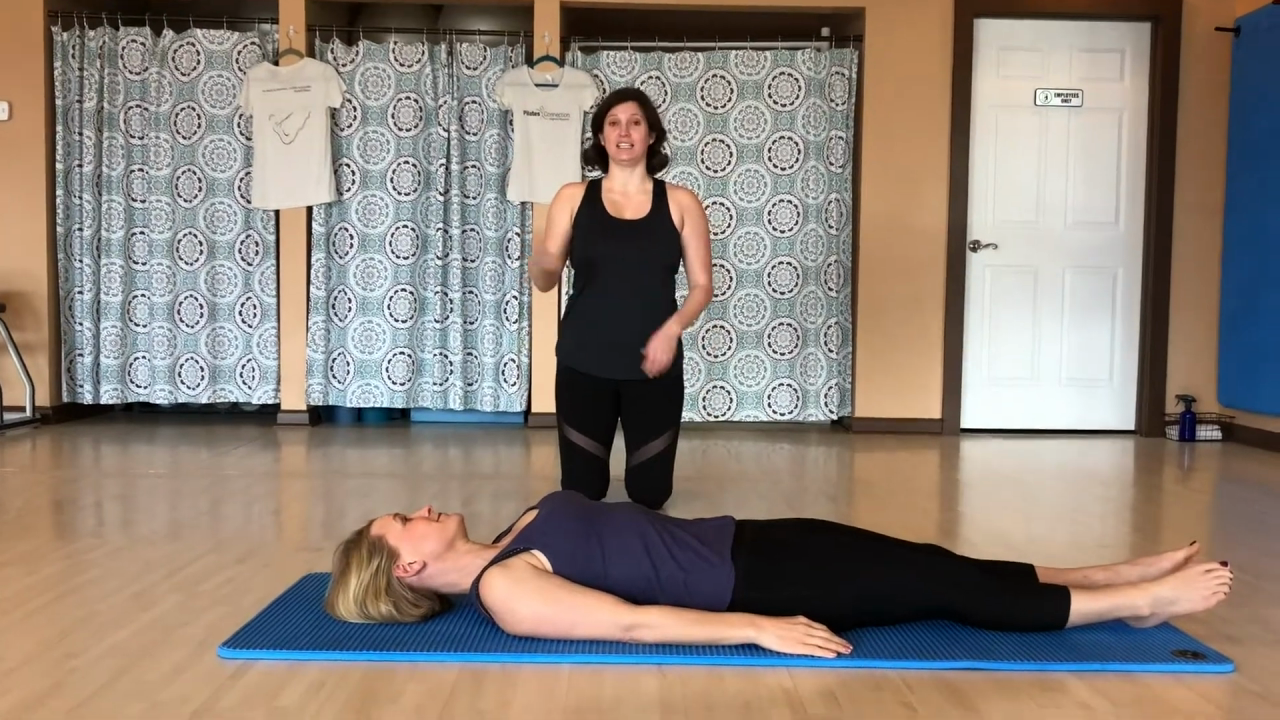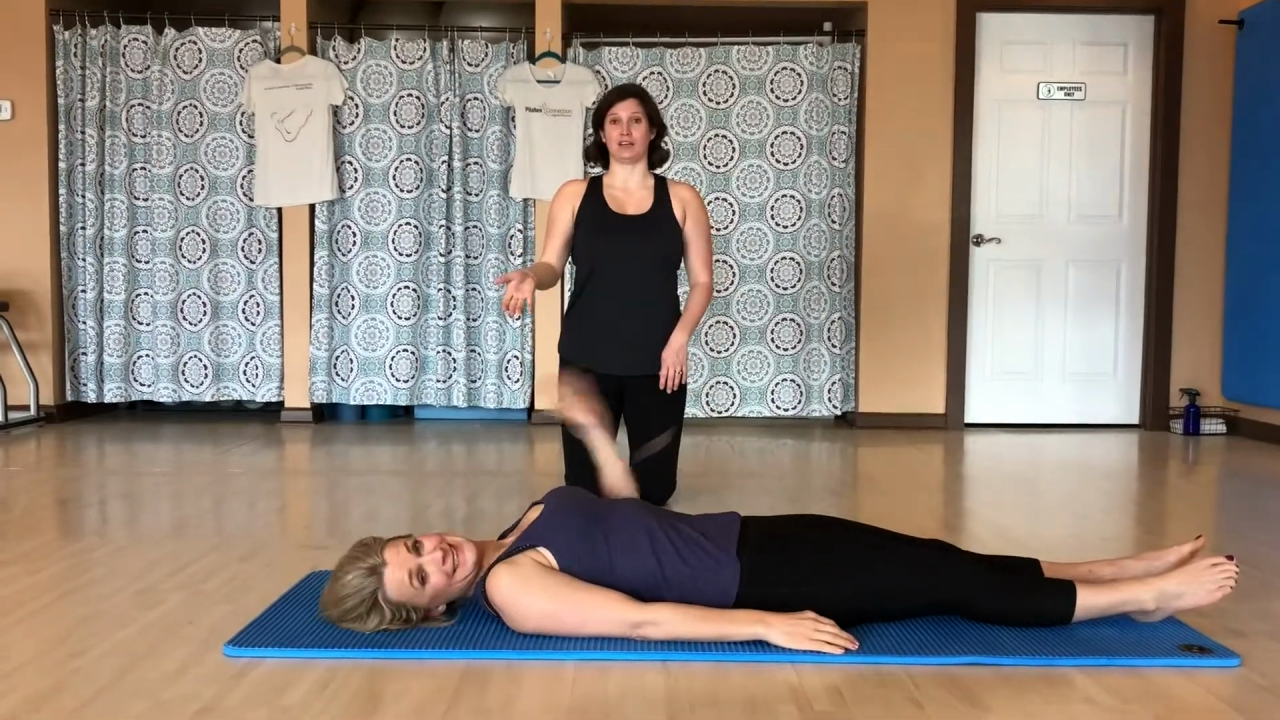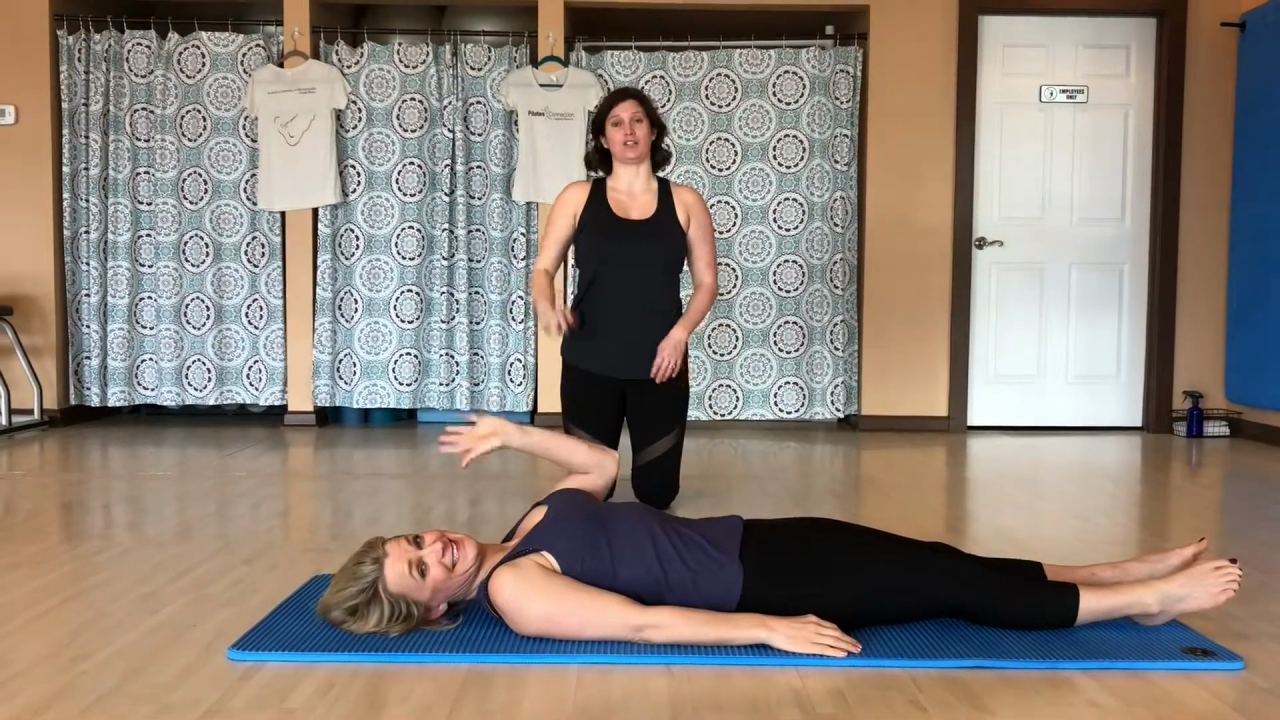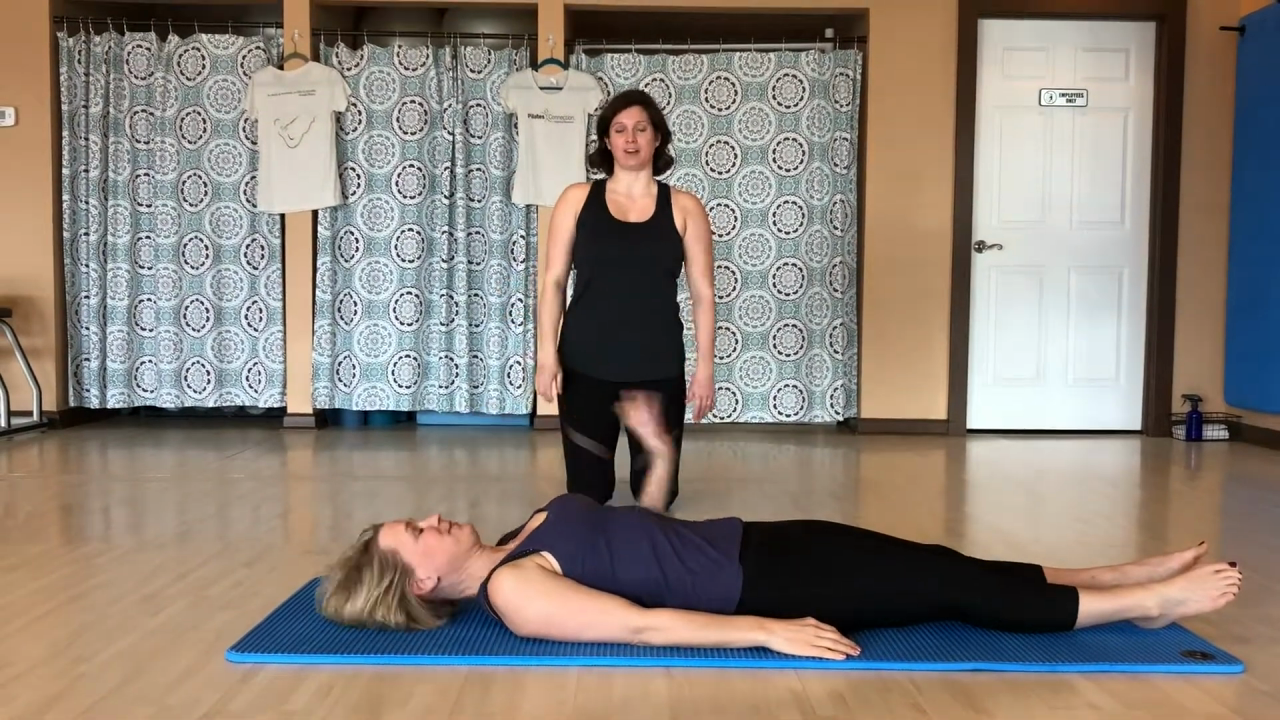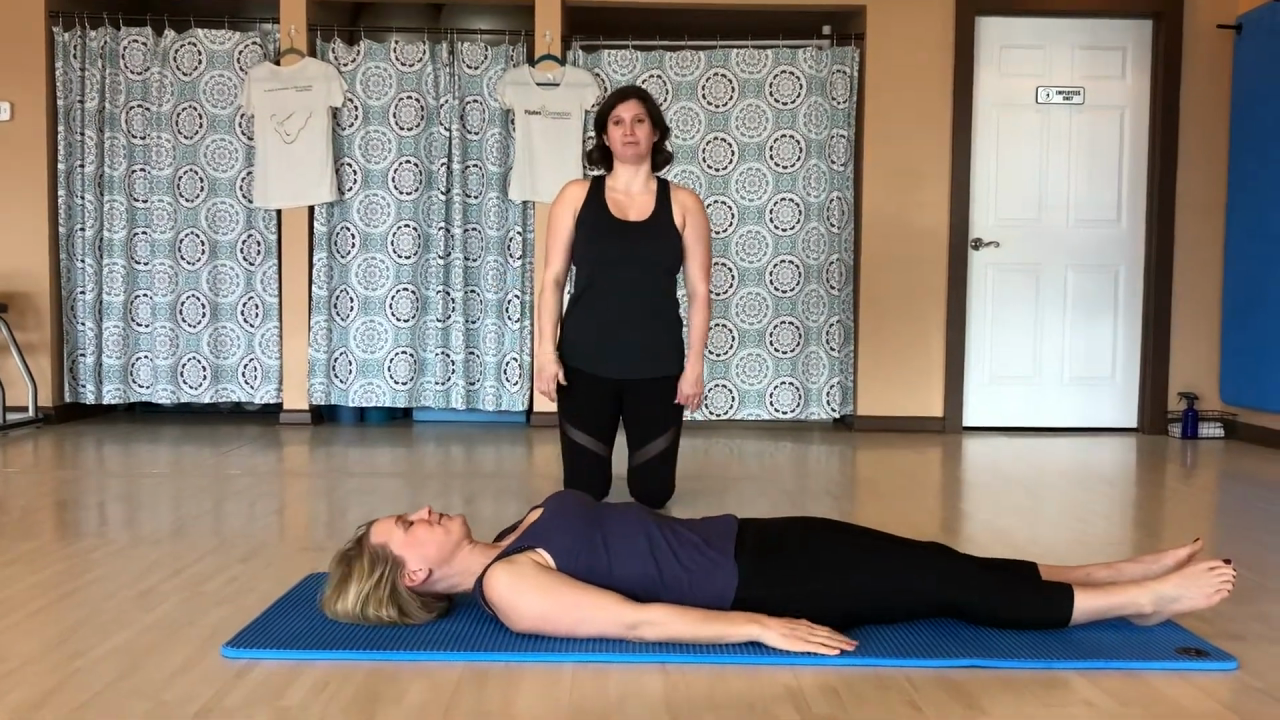
dt=0.5s
person 1, frame 1
left shoulder: (512, 544)
right shoulder: (506, 594)
right elbow: (634, 622)
right wrist: (758, 630)
left hip: (741, 540)
right hip: (739, 584)
left knee: (937, 565)
right knee: (947, 590)
left ankle: (1129, 578)
right ankle: (1140, 601)
person 1, frame 2
left shoulder: (520, 533)
right shoulder: (515, 595)
left elbow: (624, 501)
right elbow: (643, 619)
left wrist: (588, 420)
right wrist: (767, 623)
left hip: (749, 539)
right hip: (750, 581)
left knee: (944, 558)
right knee: (953, 589)
left ankle: (1137, 570)
right ankle: (1141, 596)
person 1, frame 3
left shoulder: (527, 527)
right shoulder: (516, 595)
left elbow: (603, 461)
right elbow: (644, 623)
left wrist: (509, 433)
right wrist: (771, 629)
left hip: (750, 540)
right hip: (751, 589)
left knee: (945, 563)
right knee: (955, 592)
left ankle: (1138, 574)
right ankle: (1148, 600)
person 1, frame 4
left shoulder: (524, 540)
right shoulder: (516, 597)
right elbow: (642, 624)
left wrist: (655, 450)
right wrist: (767, 632)
left hip: (749, 543)
right hip: (752, 587)
left knee: (948, 565)
right knee: (959, 594)
left ankle: (1141, 576)
right ankle: (1145, 603)
person 1, frame 5
left shoulder: (517, 541)
right shoulder: (510, 591)
right elbow: (637, 619)
right wrist: (766, 628)
left hip: (744, 539)
right hip: (745, 585)
left knee: (939, 564)
right knee: (949, 589)
left ankle: (1134, 577)
right ankle: (1142, 600)
person 2, frame 1
left shoulder: (680, 202)
right shoulder: (573, 197)
left elbow: (701, 285)
right elbow: (543, 279)
left wrist: (673, 327)
right wrist: (541, 264)
left hip: (654, 367)
right hip: (584, 364)
left knee: (650, 493)
right knee: (582, 490)
person 2, frame 2
left shoulder: (682, 198)
right shoulder: (574, 195)
left elbow: (702, 281)
right elbow: (551, 266)
left wrist: (681, 336)
right wrist: (529, 276)
left hip: (656, 363)
right hip: (586, 360)
left knee: (655, 490)
right knee: (585, 485)
person 2, frame 3
left shoulder: (685, 201)
right shoulder: (578, 197)
left elbow: (706, 281)
right elbow: (543, 266)
left wrist: (680, 333)
right wrist: (547, 304)
left hip: (659, 364)
right hip: (589, 364)
left knee: (657, 492)
person 2, frame 4
left shoulder: (684, 207)
right shoulder: (577, 199)
left elbow: (702, 292)
right elbow: (554, 282)
left wrist: (705, 366)
right wrist: (546, 353)
left hip: (657, 369)
right hip: (586, 367)
left knee: (656, 496)
right knee: (587, 493)
person 2, frame 5
left shoulder: (684, 203)
right shoulder: (576, 195)
left elbow: (699, 290)
right elbow: (553, 278)
left wrist: (694, 364)
right wrist: (546, 352)
left hip: (657, 367)
right hip: (586, 364)
left knee: (653, 493)
right knee: (584, 490)
